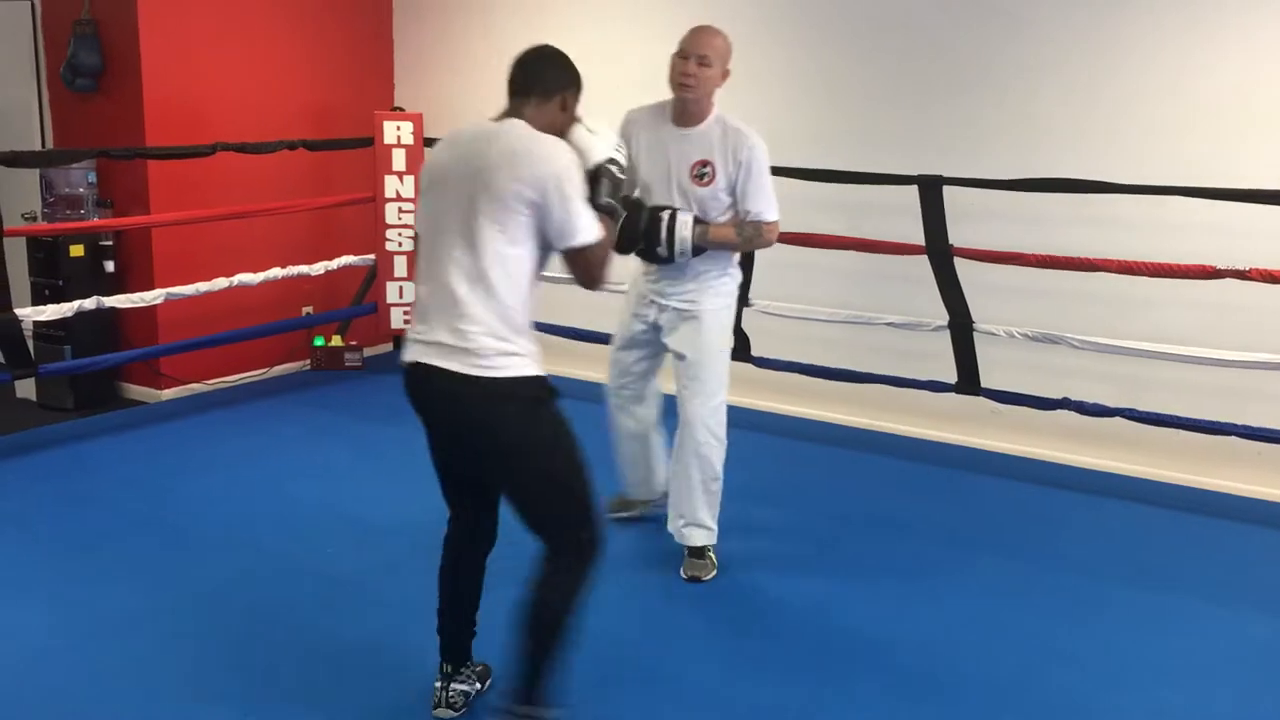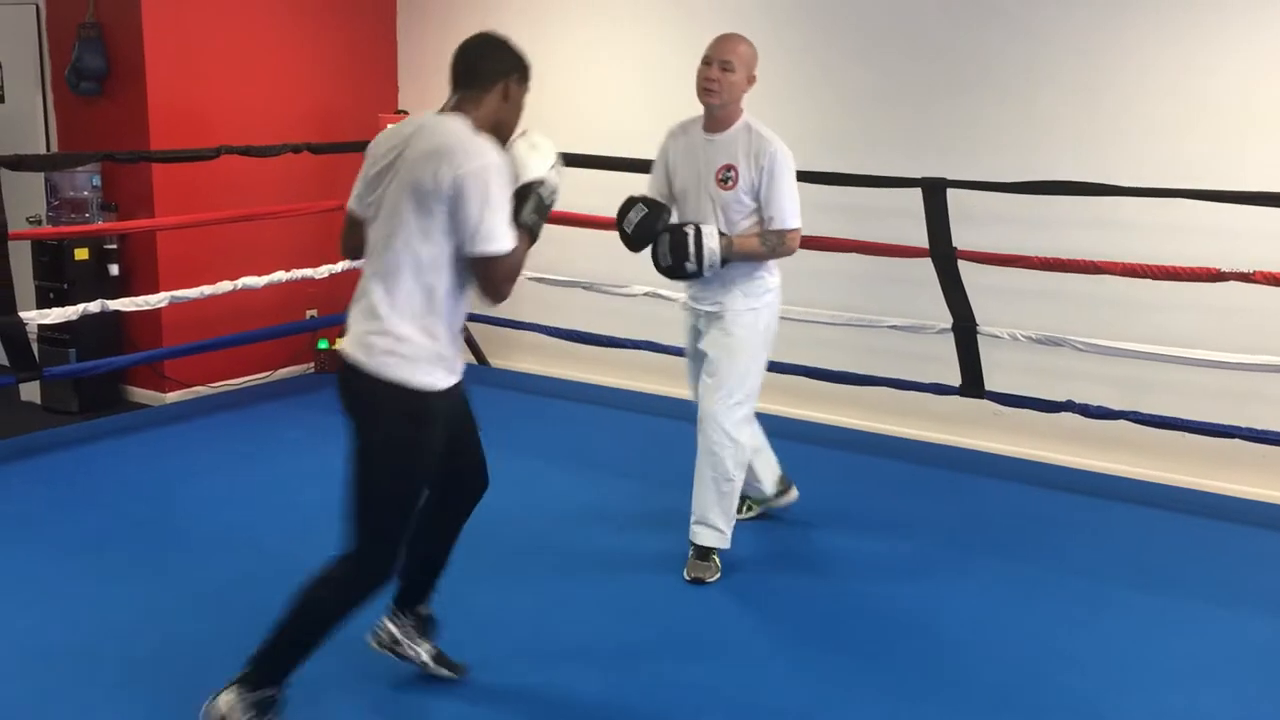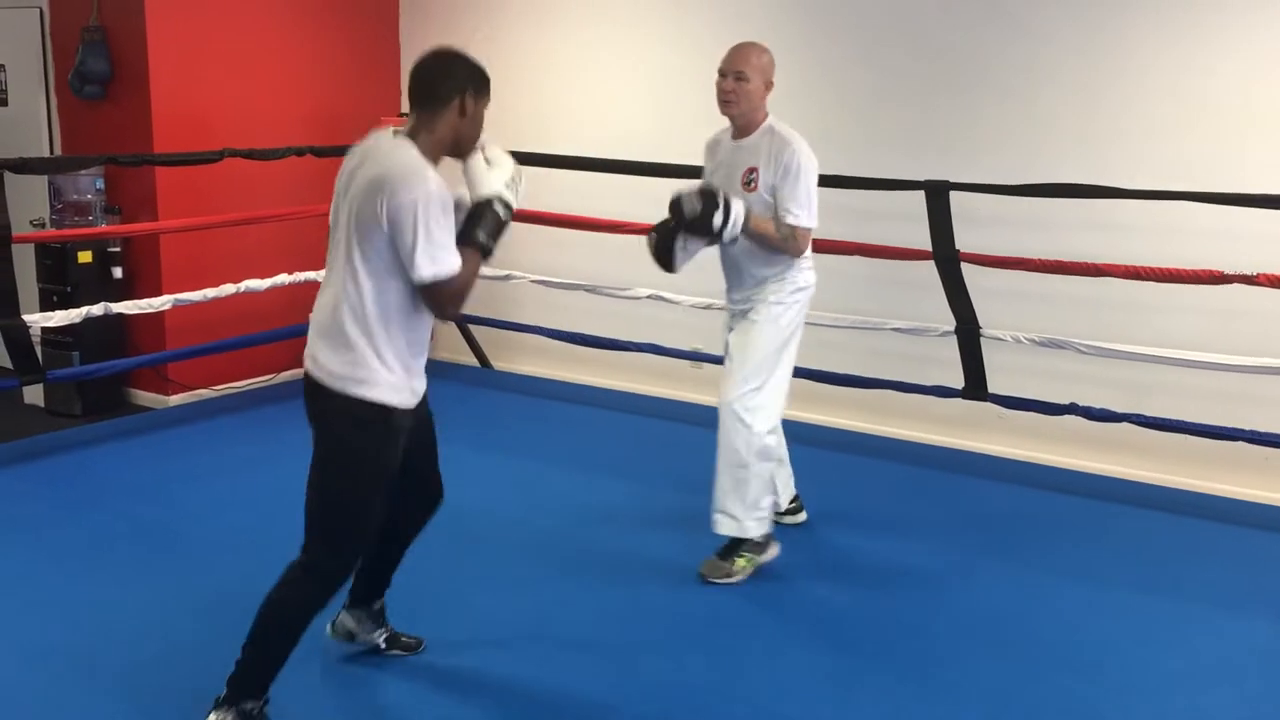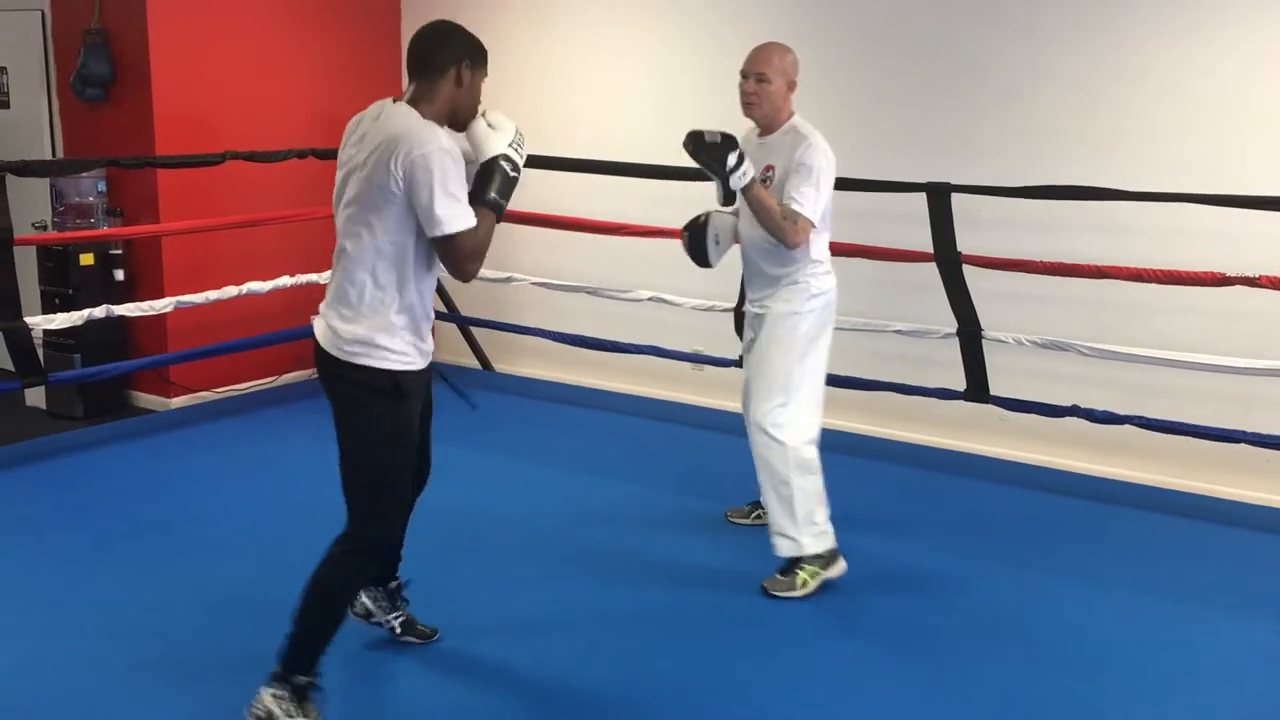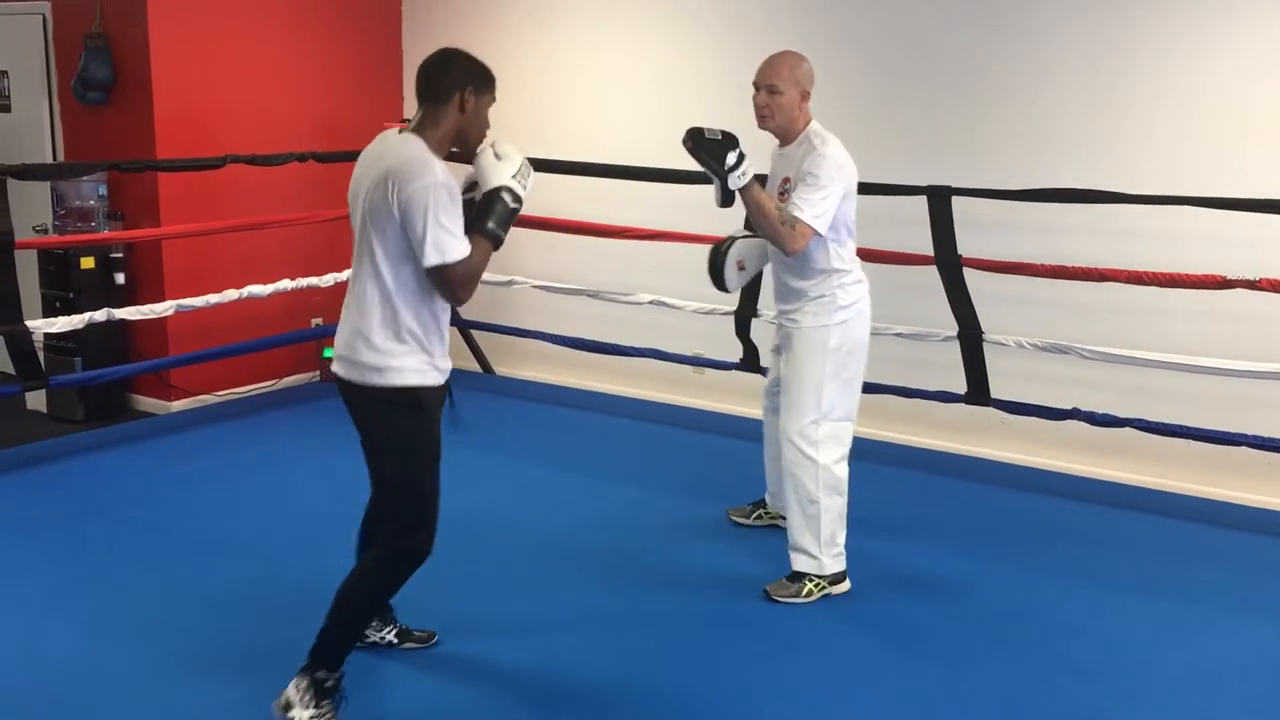
dt=0.2s
person 1, frame 1
left shoulder: (449, 151)
right shoulder: (550, 159)
right elbow: (592, 271)
right wrist: (602, 187)
left hip: (425, 364)
right hip: (494, 376)
left knee: (472, 522)
right knee: (574, 540)
person 1, frame 2
left shoulder: (398, 138)
right shoulder: (477, 163)
left elbow: (354, 237)
right elbow: (496, 278)
right wrist: (534, 198)
left hip: (382, 357)
right hip: (403, 377)
left knee: (463, 485)
right knee: (375, 554)
left ankle: (406, 622)
person 1, frame 3
left shoulder: (370, 154)
right shoulder: (419, 183)
right elbow: (447, 298)
left wrist: (465, 215)
right wrist: (488, 217)
left hip: (385, 379)
right hip: (363, 392)
left knee: (419, 498)
right knee: (326, 559)
left ankle: (363, 613)
person 1, frame 4
left shoulder: (371, 122)
right shoulder: (427, 148)
right elbow: (464, 261)
left wrist: (464, 174)
right wrist: (497, 176)
left hip: (362, 343)
right hip: (377, 359)
left knee: (406, 479)
right knee: (371, 527)
left ankle: (378, 595)
person 1, frame 5
left shoulder: (387, 150)
right shoulder: (425, 176)
right elbow: (457, 287)
left wrist: (470, 207)
right wrist: (499, 208)
left hip: (398, 363)
right hip: (392, 377)
left knee: (399, 507)
right knee: (407, 538)
left ankle: (369, 617)
person 2, frame 1
left shoulder: (741, 144)
right shoulder: (638, 123)
left elbow: (766, 231)
right elbow: (621, 190)
left wrist: (693, 233)
left hip: (705, 296)
right hip: (650, 285)
left knee: (699, 414)
right knee: (625, 391)
left ankle: (697, 537)
right ankle: (647, 489)
person 2, frame 2
left shoulder: (767, 150)
right shoulder: (679, 137)
left elbow: (786, 240)
right elbow: (663, 203)
left wrist: (712, 246)
right wrist: (642, 216)
left hip: (746, 301)
right hip: (702, 298)
left knee: (722, 412)
right knee: (721, 404)
left ankle: (708, 538)
right ankle: (769, 486)
person 2, frame 3
left shoulder: (790, 150)
right shoulder: (718, 145)
left elbow: (794, 240)
left wrist: (734, 216)
right wrist: (683, 230)
left hip: (780, 295)
right hip: (745, 294)
left knee: (742, 402)
right knee: (753, 401)
left ankle: (745, 534)
right ankle: (780, 500)
person 2, frame 4
left shoulder: (807, 147)
right shoulder: (752, 141)
left elbow: (792, 232)
left wrist: (738, 179)
right wrist: (724, 225)
left hip: (798, 300)
right hip: (764, 298)
left knee: (780, 419)
right knee: (760, 403)
left ankle: (816, 551)
right ankle: (776, 502)
person 2, frame 5
left shoulder: (823, 157)
right shoulder: (784, 150)
left elbow: (792, 239)
left wrist: (738, 179)
right wrist: (751, 248)
left hip: (830, 312)
right hip: (801, 309)
left knee: (809, 432)
right knee: (780, 408)
left ankle: (823, 567)
right ankle: (781, 504)
